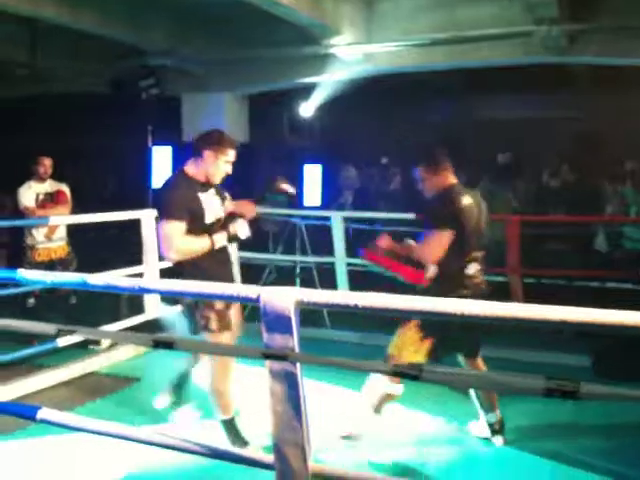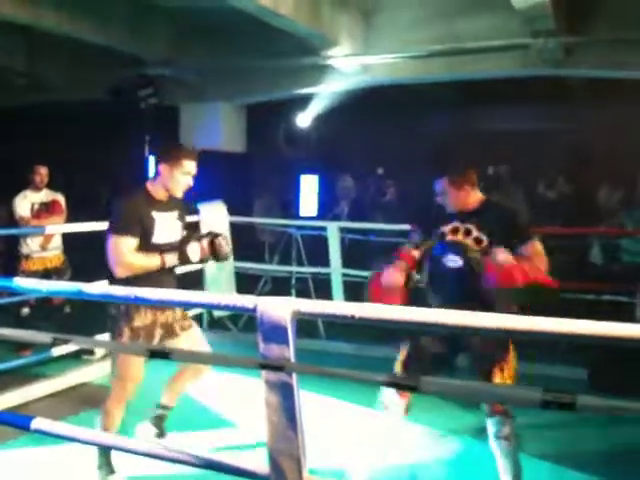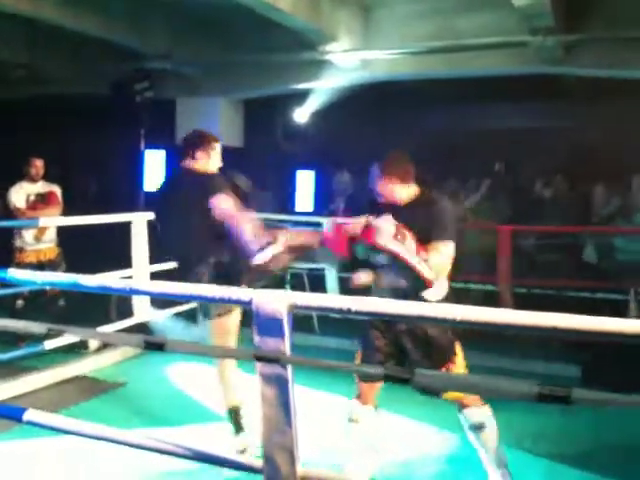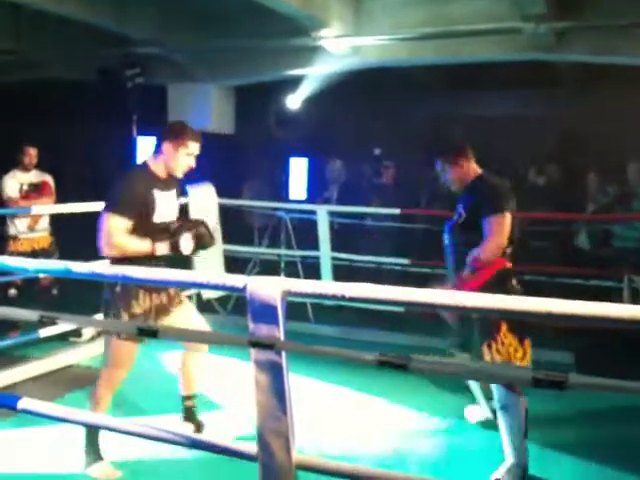
dt=0.7s
person 1, frame 1
left shoulder: (209, 184)
right shoulder: (176, 192)
left elbow: (233, 209)
right elbow: (171, 249)
right wrist: (222, 236)
left hip: (222, 275)
left knee: (231, 330)
right knee: (224, 356)
left ankle: (181, 384)
right ankle: (229, 427)
person 1, frame 2
left shoulder: (177, 206)
right shoulder: (130, 207)
right elbow: (120, 264)
left wrist: (208, 246)
right wrist: (175, 257)
left hip: (169, 303)
right hip: (135, 308)
left knee: (199, 361)
right knee: (125, 384)
left ankle: (158, 416)
person 1, frame 3
left shoulder: (169, 192)
right shoulder: (205, 181)
right elbow: (232, 217)
right wrist: (263, 242)
left hip: (197, 277)
right hip: (223, 266)
left knee: (224, 353)
left ankle: (239, 428)
person 1, frame 4
left shoulder: (171, 182)
right shoulder: (133, 185)
right elbow: (108, 243)
left wrist: (185, 231)
right wrist: (164, 246)
left hip: (163, 284)
right hip: (130, 290)
left knee: (198, 337)
right knee: (115, 371)
left ankle: (189, 414)
right ankle: (91, 450)
person 2, frame 1
left shoulder: (443, 203)
right shoulder: (474, 200)
left elbow: (430, 254)
left wrist: (393, 246)
right wrist: (436, 250)
left hip: (444, 295)
right hip: (471, 291)
left knee: (397, 359)
right knee: (471, 359)
right ankle: (493, 425)
person 2, frame 2
left shoulder: (503, 217)
right shoulder: (439, 215)
left elbow: (539, 262)
right elbow: (414, 250)
left wrist: (512, 271)
right wrist: (397, 269)
left knee: (495, 400)
person 2, frame 3
left shoulder: (436, 209)
right shoulder: (379, 209)
left elbow: (435, 271)
right elbow: (367, 253)
left wrist: (396, 243)
left knee: (462, 393)
right knee: (364, 388)
person 2, frame 4
left shoulder: (491, 191)
right shoulder: (471, 194)
left elbow: (496, 242)
left wrist: (458, 283)
right wrist: (456, 284)
left hip: (489, 293)
right hip: (474, 293)
right ankle: (491, 408)
person 3, frame 1
left shoulder: (61, 187)
right shoulder: (25, 190)
left elbow: (66, 209)
right elbow: (30, 215)
left wrist: (41, 212)
right wrist: (55, 210)
left hip: (60, 245)
right hip: (36, 247)
person 3, frame 2
left shoulder: (56, 196)
right shoulder: (21, 199)
left elbow: (60, 218)
right elbow: (24, 224)
left wrist: (35, 221)
right wrist: (49, 221)
left hip: (55, 254)
right hip: (31, 257)
left knee: (60, 296)
person 3, frame 3
left shoulder: (52, 188)
right shoulder: (16, 190)
left elbow: (57, 210)
right elbow: (20, 215)
left wrist: (30, 213)
right wrist: (45, 212)
left hip: (50, 247)
right hip: (25, 249)
person 3, frame 4
left shoulder: (45, 178)
left elbow: (50, 199)
left wrist: (25, 202)
right wrist: (38, 201)
left hip: (43, 234)
right hip: (18, 236)
